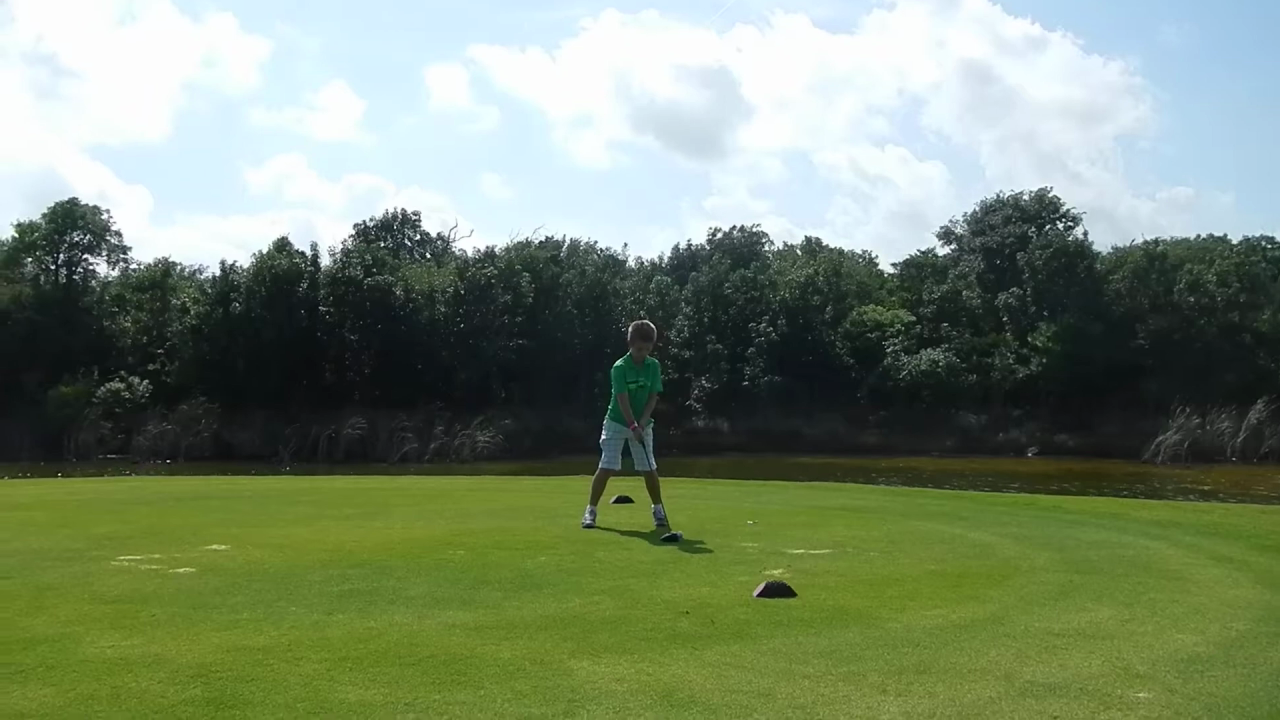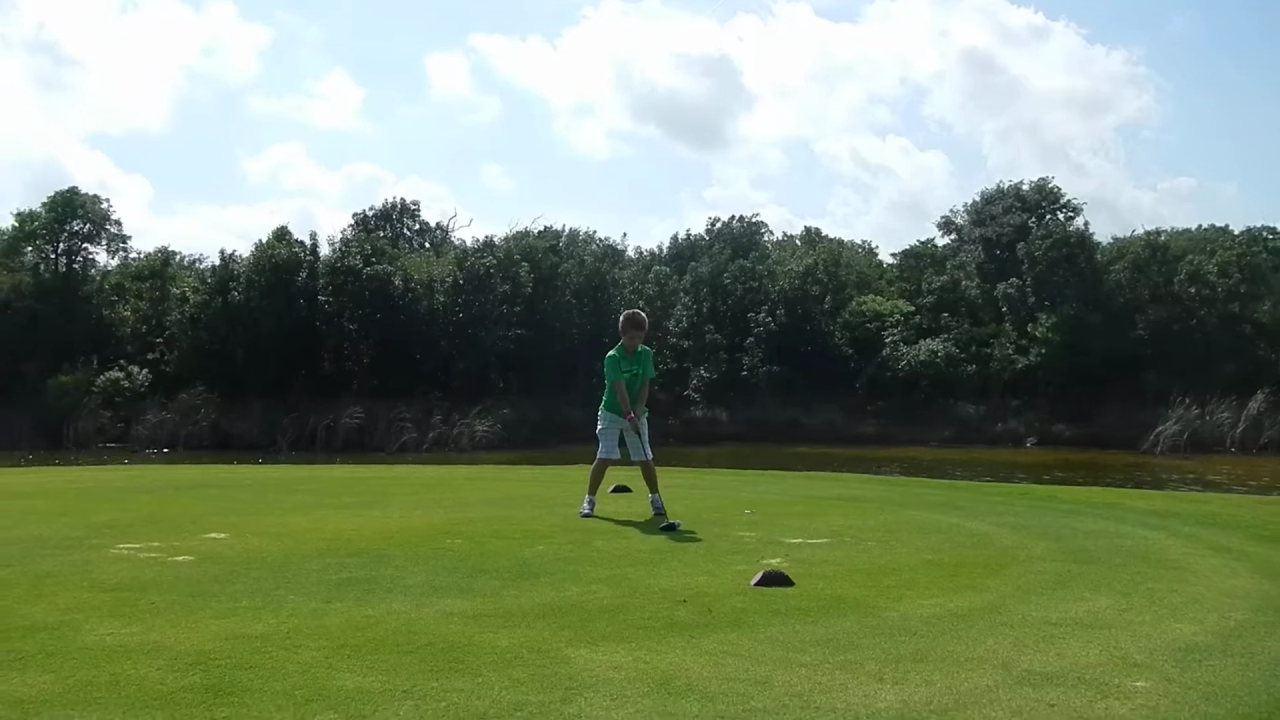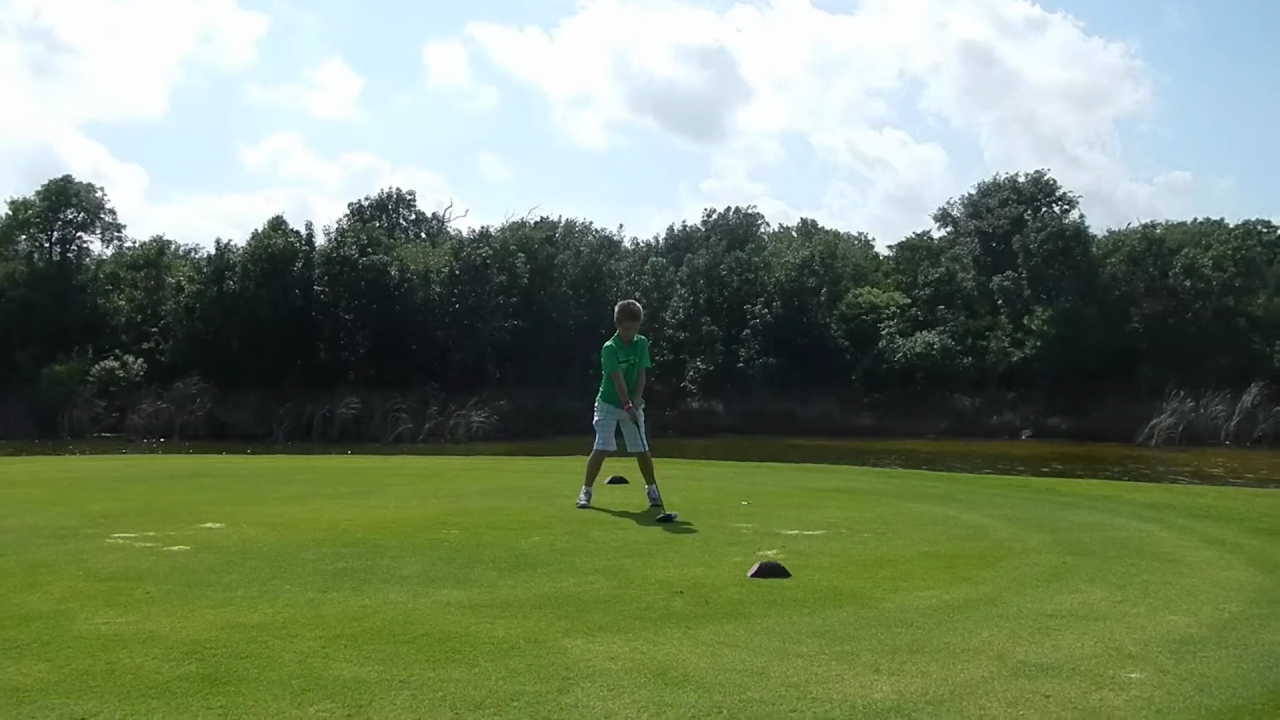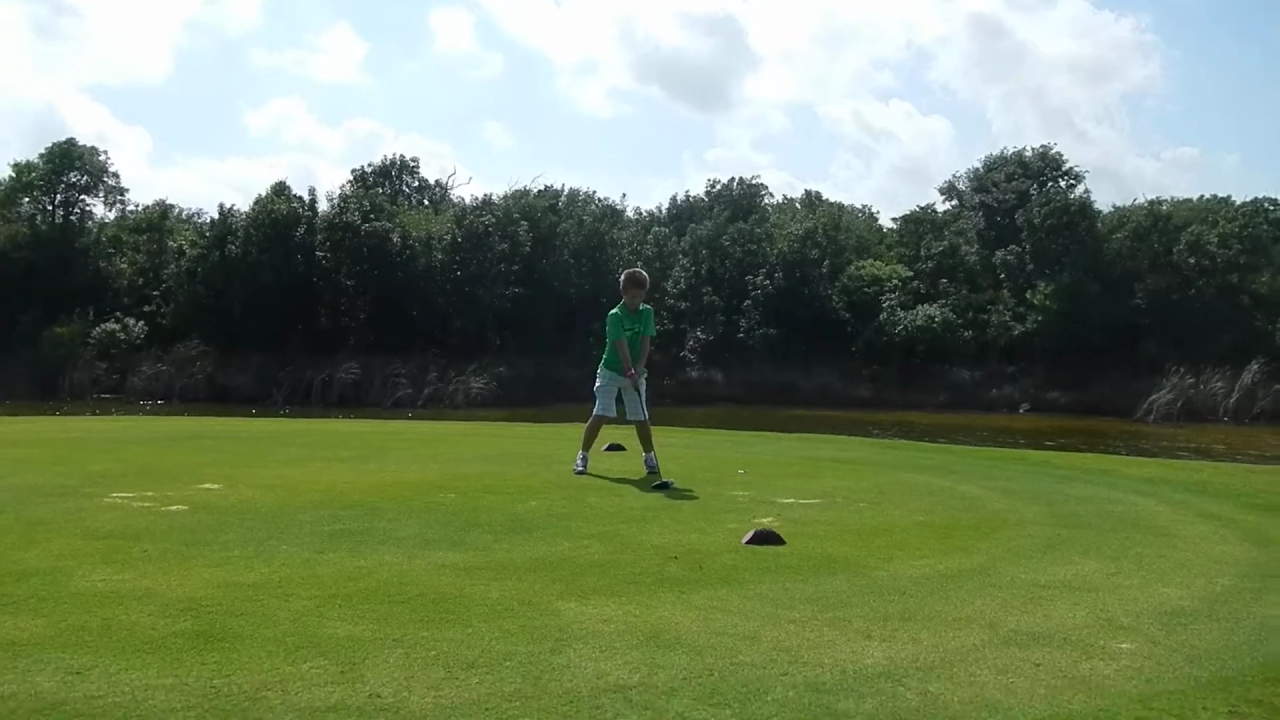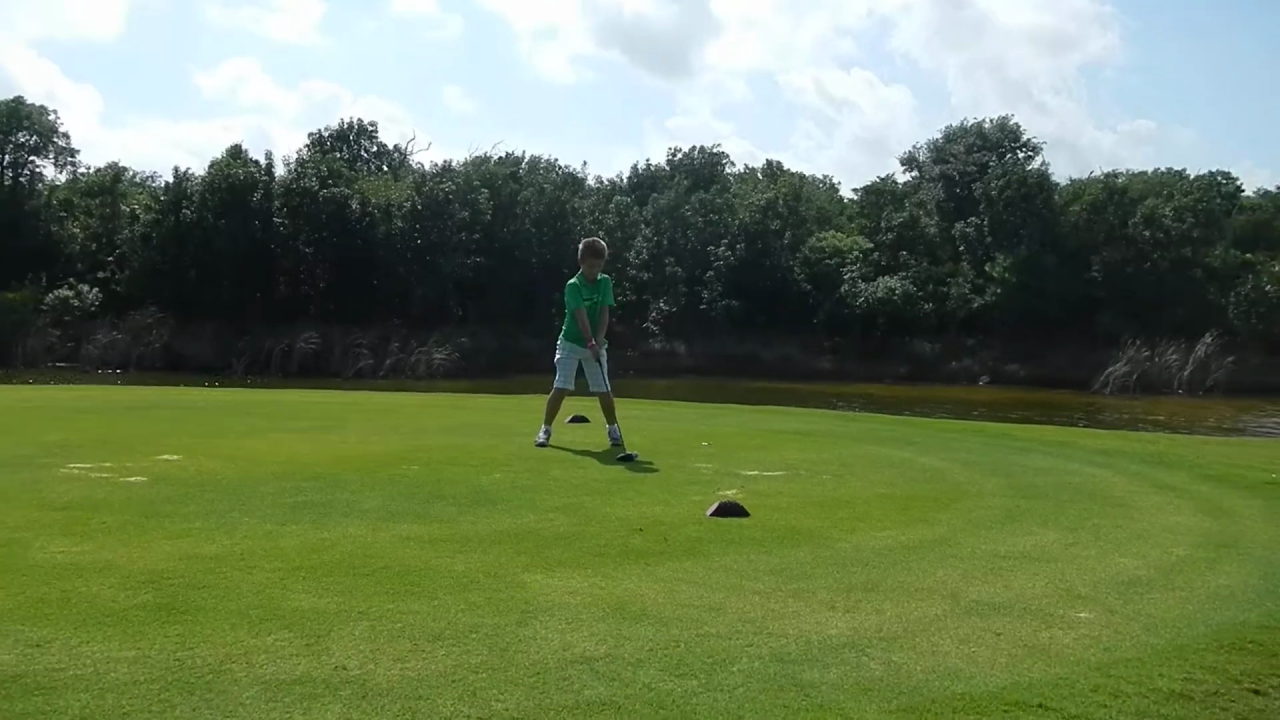
dt=0.2s
person 1, frame 1
left shoulder: (654, 366)
right shoulder: (619, 367)
left elbow: (653, 397)
right elbow: (622, 400)
left wrist: (642, 422)
right wrist: (632, 426)
left hip: (642, 424)
right hip: (617, 423)
left knee: (649, 468)
right knee: (606, 467)
left ankle: (658, 510)
right ankle: (591, 510)
person 1, frame 2
left shoulder: (646, 354)
right shoulder: (612, 357)
left elbow: (645, 385)
right elbow: (620, 389)
left wrist: (637, 412)
right wrist: (628, 415)
left hip: (637, 413)
right hip: (612, 413)
left knee: (646, 459)
right knee: (604, 457)
left ankle: (655, 499)
right ankle: (589, 500)
person 1, frame 3
left shoulder: (642, 343)
right shoulder: (609, 348)
left elbow: (641, 375)
right elbow: (617, 379)
left wrist: (634, 402)
right wrist: (626, 405)
left hip: (633, 404)
right hip: (608, 404)
left knee: (642, 450)
right knee: (601, 449)
left ankle: (652, 490)
right ankle: (586, 491)
person 1, frame 4
left shoulder: (647, 312)
right shoulder: (614, 316)
left elbow: (645, 344)
right elbow: (621, 346)
left wrist: (638, 370)
right wrist: (629, 372)
left hip: (635, 373)
right hip: (611, 371)
left knee: (641, 418)
right knee: (600, 415)
left ankle: (649, 457)
right ankle: (582, 456)
person 1, frame 5
left shoulder: (605, 282)
right shoulder: (573, 286)
left elbow: (604, 314)
right elbow: (581, 317)
left wrist: (598, 341)
right wrist: (590, 343)
left hip: (595, 344)
right hip: (571, 343)
left knee: (603, 389)
right knee: (561, 387)
left ankle: (613, 429)
right ankle: (545, 429)
